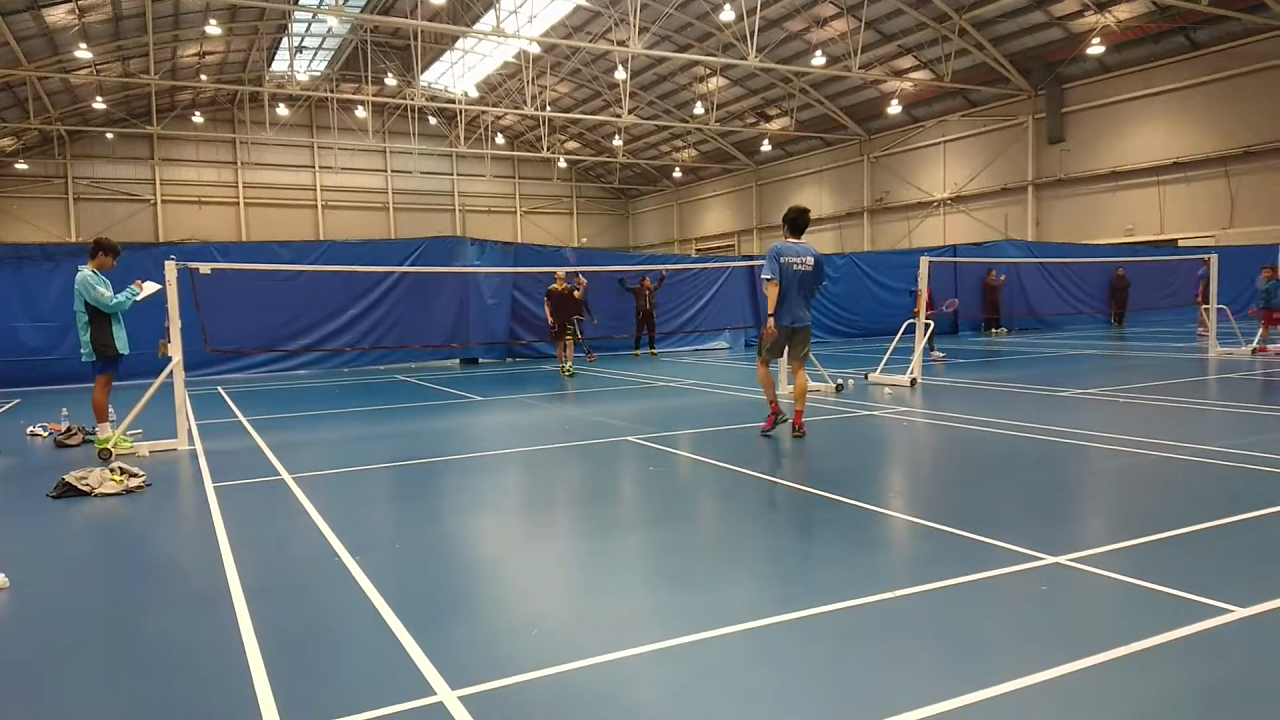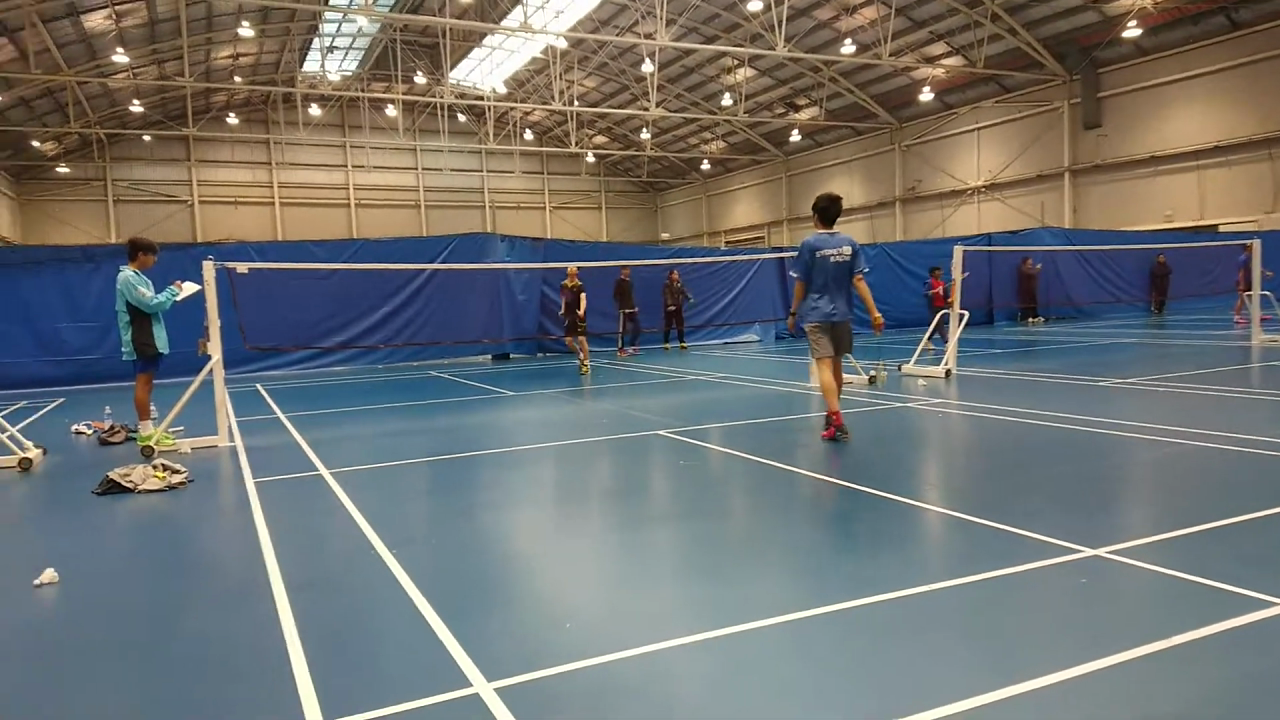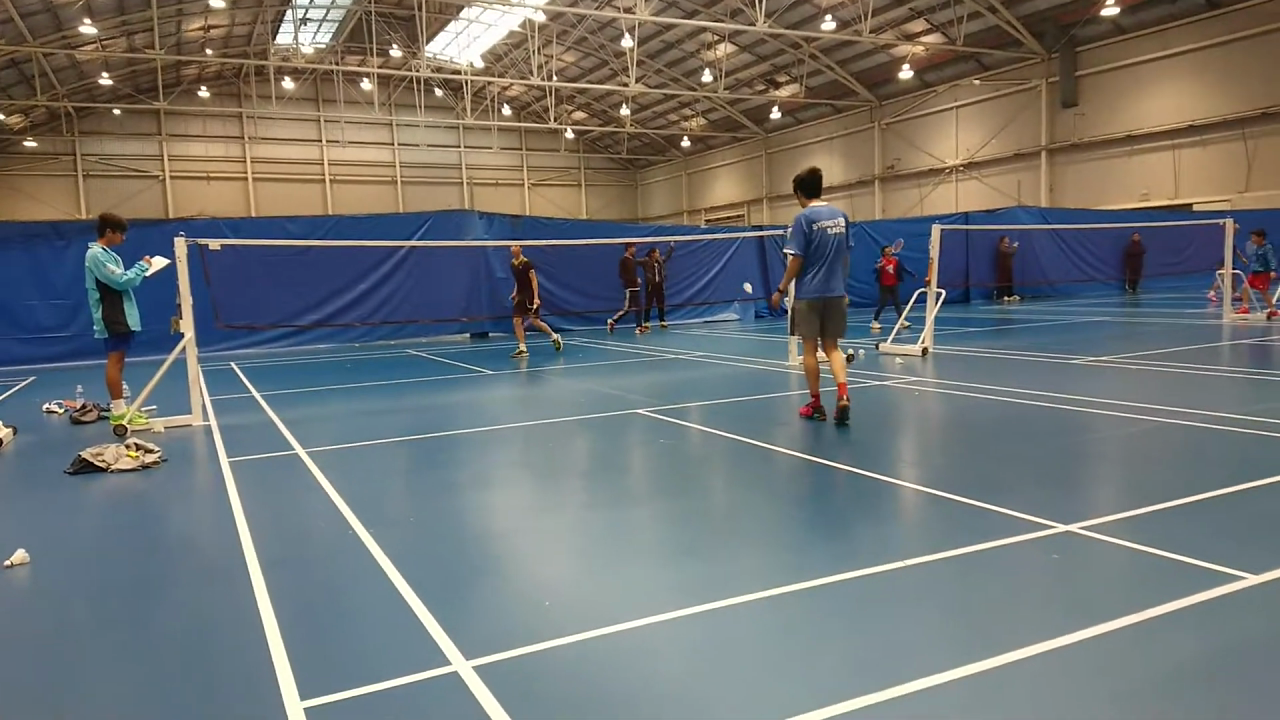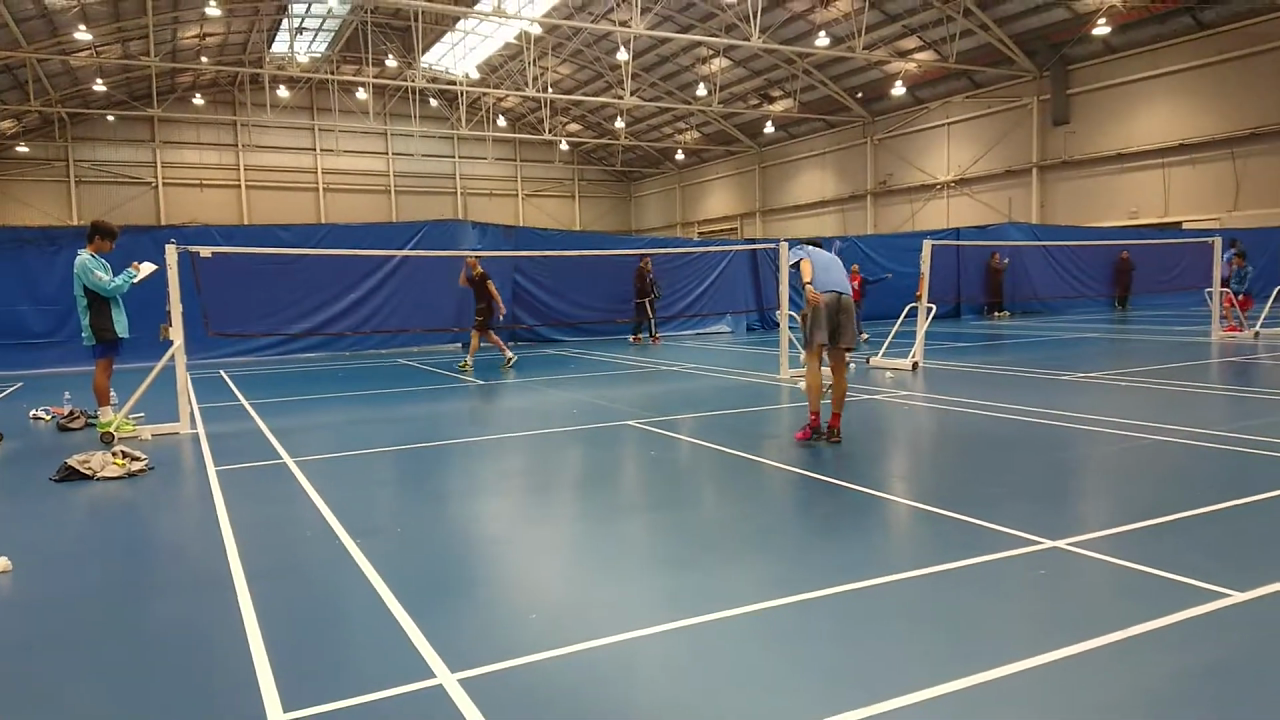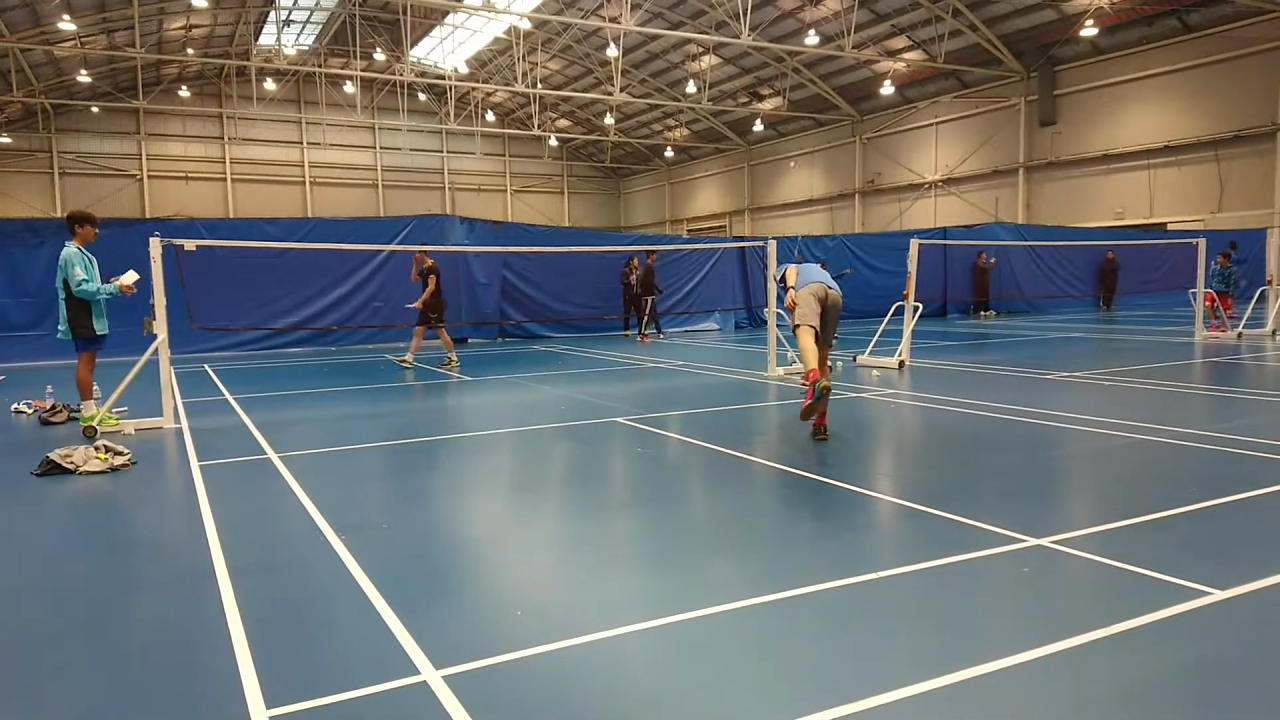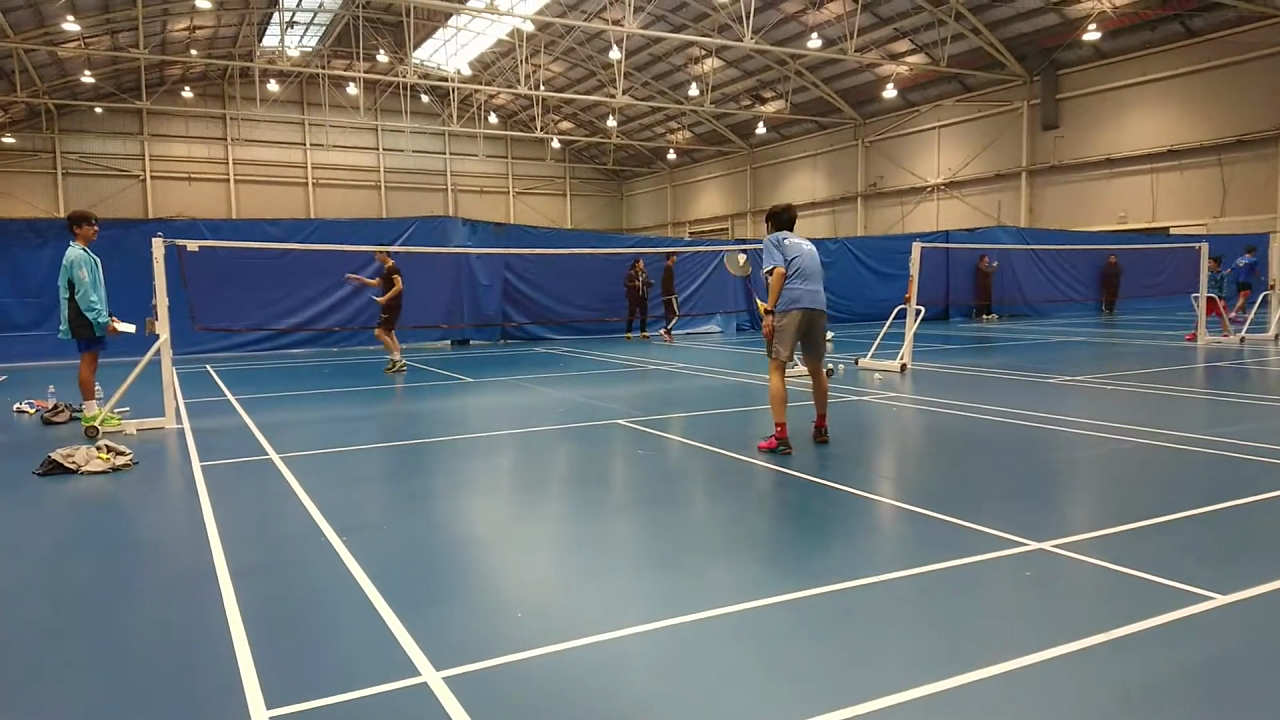
dt=0.4s
person 1, frame 1
left shoulder: (776, 250)
right shoulder: (814, 255)
left elbow: (773, 284)
left wrist: (770, 315)
left hip: (780, 319)
right hip: (802, 320)
left knee: (763, 363)
right knee: (798, 369)
left ankle: (774, 409)
right ankle: (798, 422)
person 1, frame 2
left shoulder: (809, 244)
right shoulder: (850, 244)
left elbow: (801, 283)
right elbow: (858, 281)
left wrist: (793, 312)
right wrist: (874, 312)
left hip: (818, 316)
right hip: (842, 315)
left knee: (825, 367)
right knee: (837, 365)
left ankle: (837, 423)
right ankle: (832, 415)
person 1, frame 3
left shoulder: (804, 217)
right shoulder: (841, 217)
left elbow: (796, 260)
right elbow: (846, 257)
left wrist: (781, 289)
left hip: (810, 293)
right hip: (836, 291)
left knee: (811, 348)
right knee: (833, 347)
left ankle: (816, 404)
right ankle: (843, 399)
person 1, frame 4
left shoulder: (800, 250)
right shoulder: (832, 257)
left elbow: (805, 262)
left wrist: (807, 283)
left hip: (820, 291)
right hip: (845, 294)
left knee: (813, 358)
right knee: (839, 364)
left ankle: (814, 421)
right ankle: (834, 426)
person 1, frame 5
left shoulder: (785, 269)
left elbow: (792, 270)
left wrist: (790, 289)
right wrist: (812, 367)
left hip: (809, 290)
right hip: (835, 294)
left knee: (805, 336)
right knee: (822, 362)
left ankle: (814, 383)
right ankle: (820, 424)
person 1, frame 6
left shoulder: (773, 239)
right shoulder: (808, 244)
left elbow: (779, 273)
left wrist: (769, 310)
right wrist: (774, 306)
left hip: (791, 307)
right hip: (818, 307)
left knee: (777, 371)
right knee: (816, 370)
left ankle: (781, 438)
right ankle: (821, 428)
person 2, frame 1
left shoulder: (95, 277)
right shoulder: (86, 278)
left elbow: (107, 305)
right elbow: (110, 304)
left wrist: (130, 295)
right wrist: (133, 290)
left hip: (108, 339)
right hip: (100, 341)
left knee: (105, 386)
right knee: (102, 386)
left ankle: (106, 432)
right ankle: (103, 436)
person 2, frame 2
left shoulder: (136, 277)
right shoulder: (128, 278)
left elbow: (149, 304)
right elbow: (151, 304)
left wrist: (171, 295)
right wrist: (173, 290)
left hip: (149, 338)
right hip: (142, 340)
left knee: (146, 384)
right knee: (143, 384)
left ankle: (148, 429)
right ankle: (146, 433)
person 2, frame 3
left shoulder: (105, 254)
right shoulder: (97, 255)
right elbow: (121, 281)
left wrist: (141, 271)
right wrist: (142, 266)
left hip: (120, 316)
right hip: (112, 318)
left knee: (118, 362)
right knee: (115, 362)
left ankle: (120, 407)
right ankle: (118, 412)
person 2, frame 4
left shoulder: (95, 261)
right shoulder: (85, 262)
right elbow: (108, 288)
left wrist: (128, 277)
right wrist: (130, 272)
left hip: (109, 324)
right hip: (101, 325)
left knee: (106, 369)
right knee: (103, 369)
left ankle: (107, 414)
right ankle: (105, 419)
person 2, frame 5
left shoulder: (81, 254)
right shoulder: (72, 254)
right elbow: (80, 288)
left wrist: (111, 285)
right wrist: (112, 289)
left hip: (91, 318)
right hip: (83, 319)
left knee: (88, 363)
right knee: (86, 363)
left ankle: (90, 409)
right ankle: (88, 413)
person 2, frame 6
left shoulder: (84, 254)
right shoulder: (78, 256)
right elbow: (84, 293)
left wrist: (106, 316)
right wrist: (104, 320)
left hip: (91, 319)
right hip: (84, 320)
left knee: (91, 363)
right knee: (88, 363)
left ankle: (92, 409)
right ankle: (90, 413)
